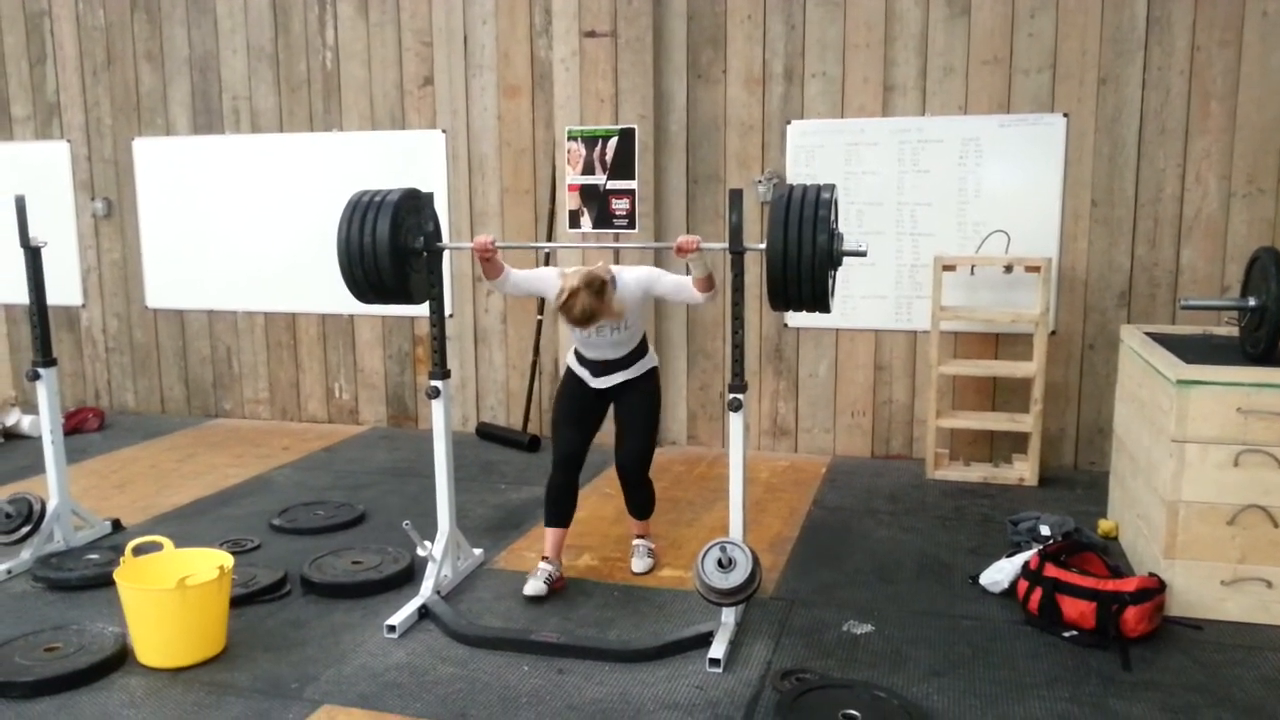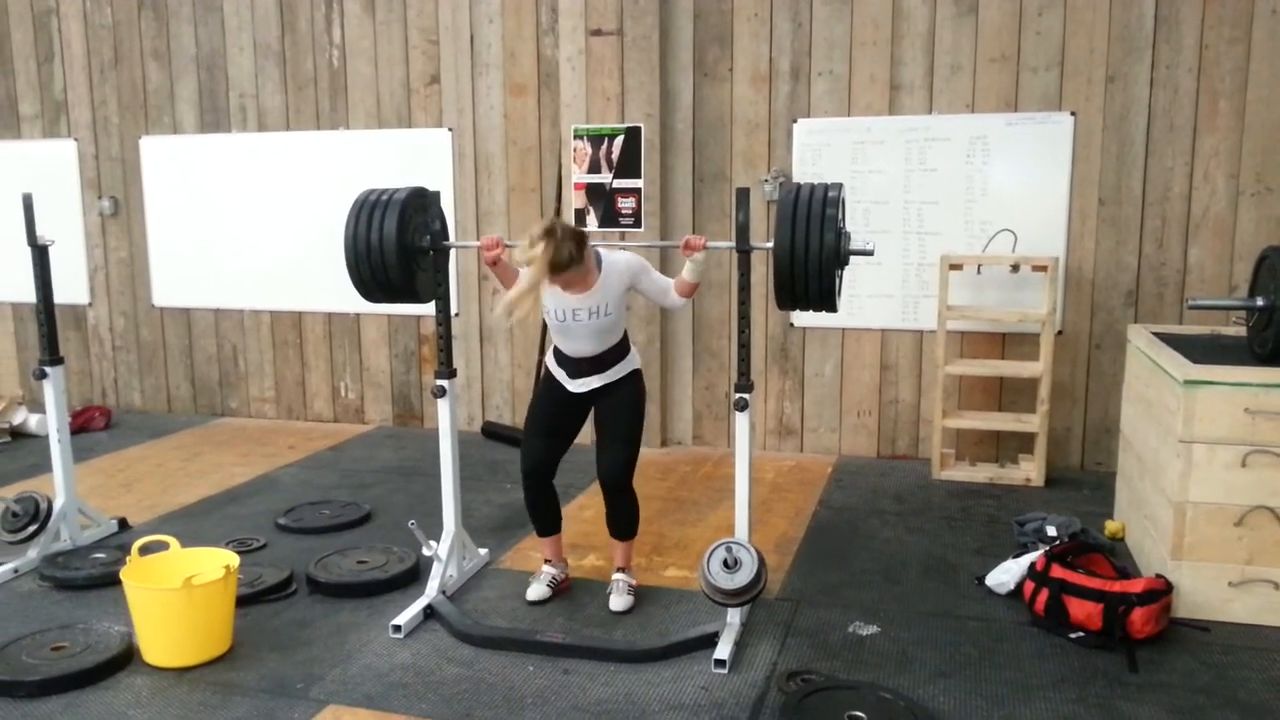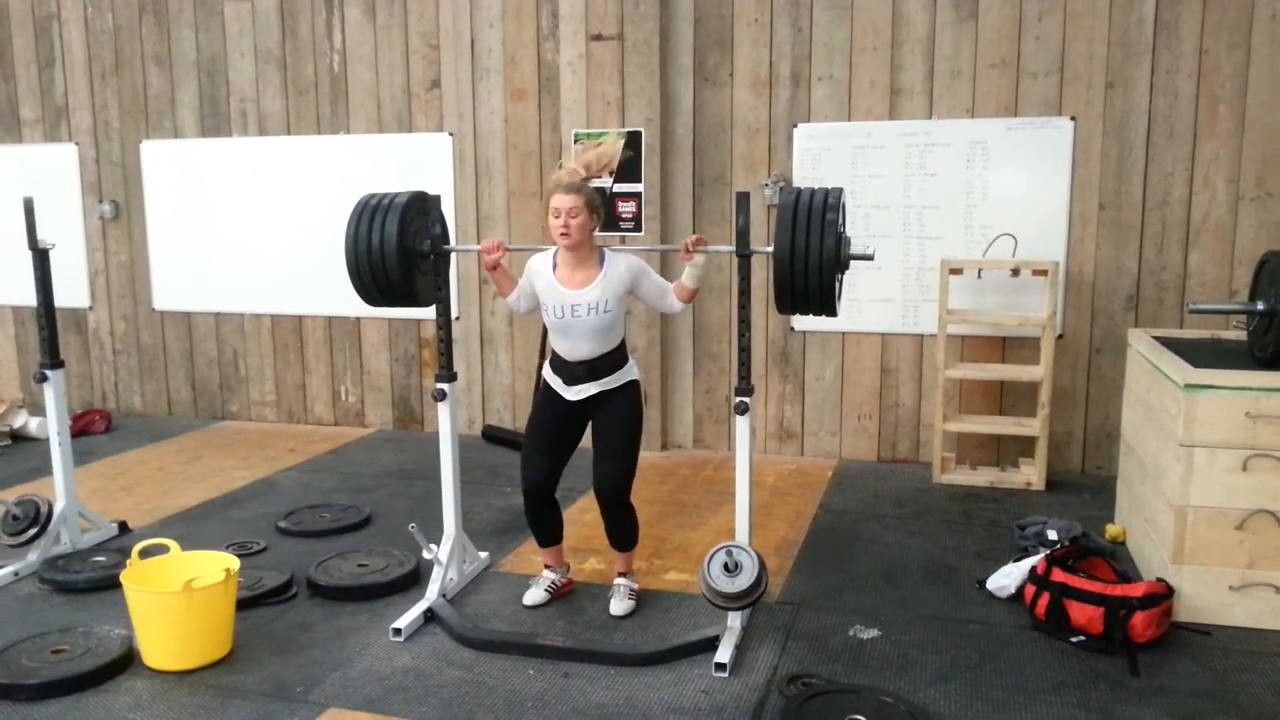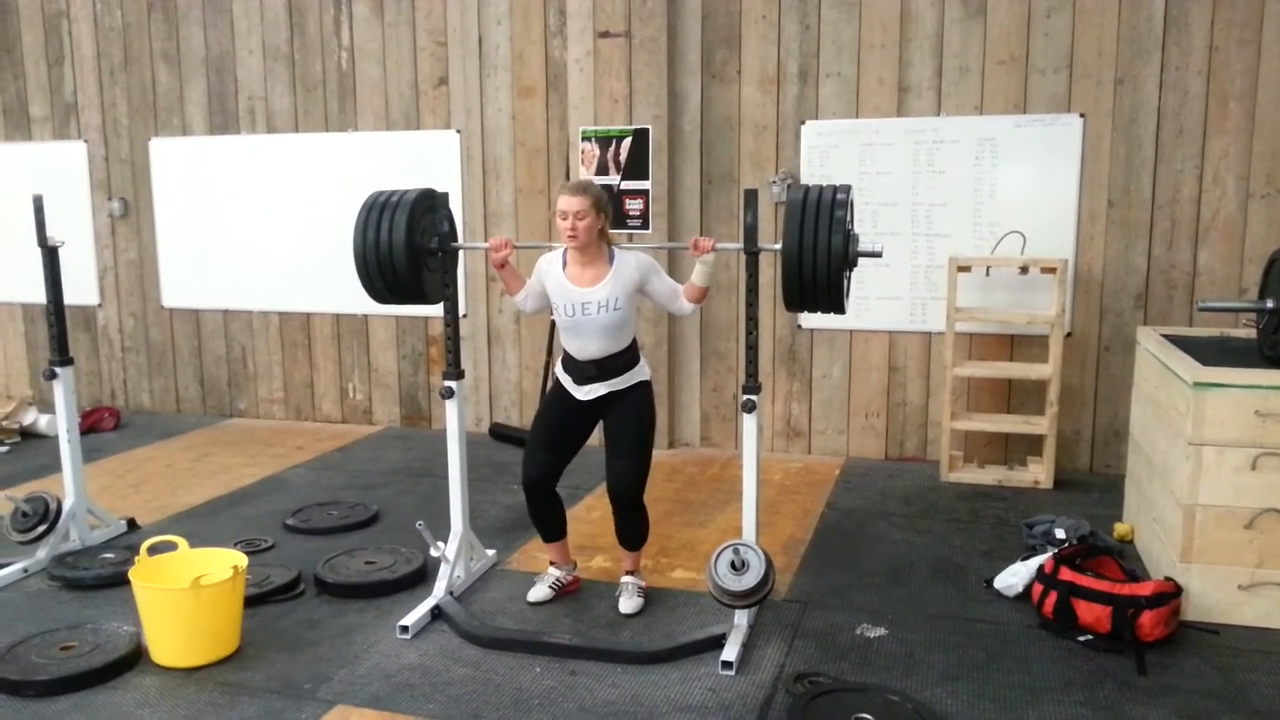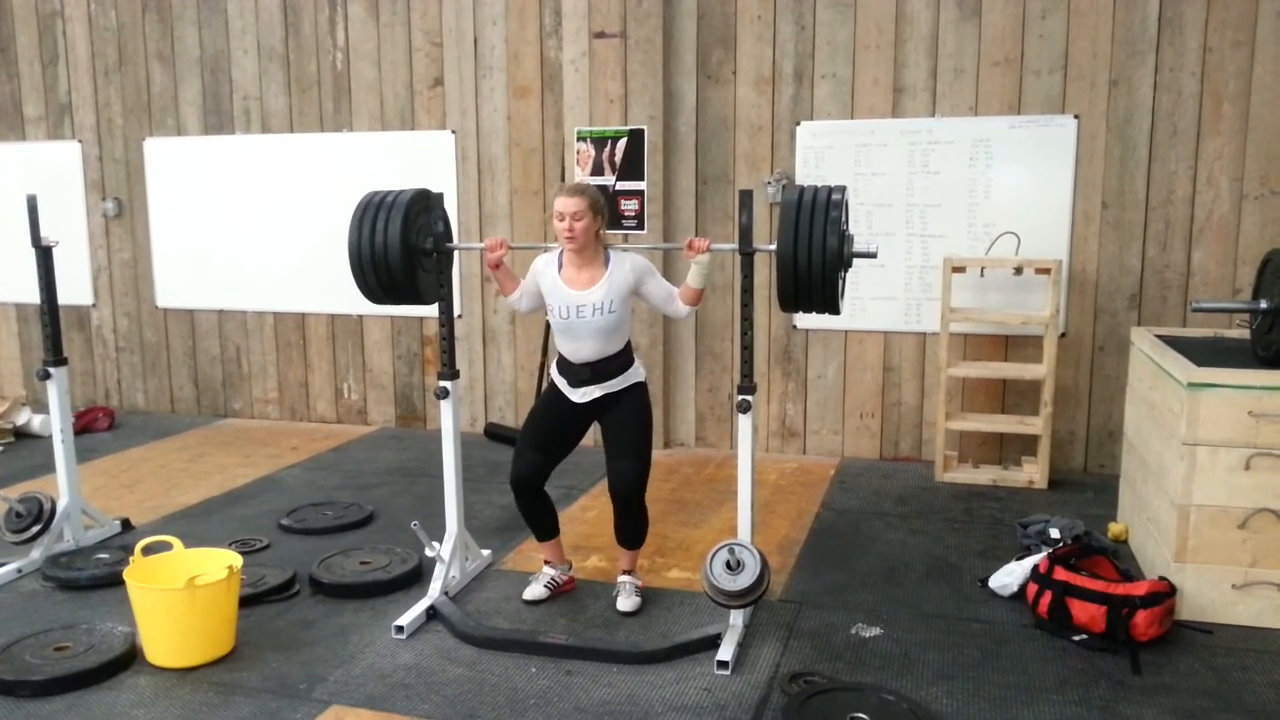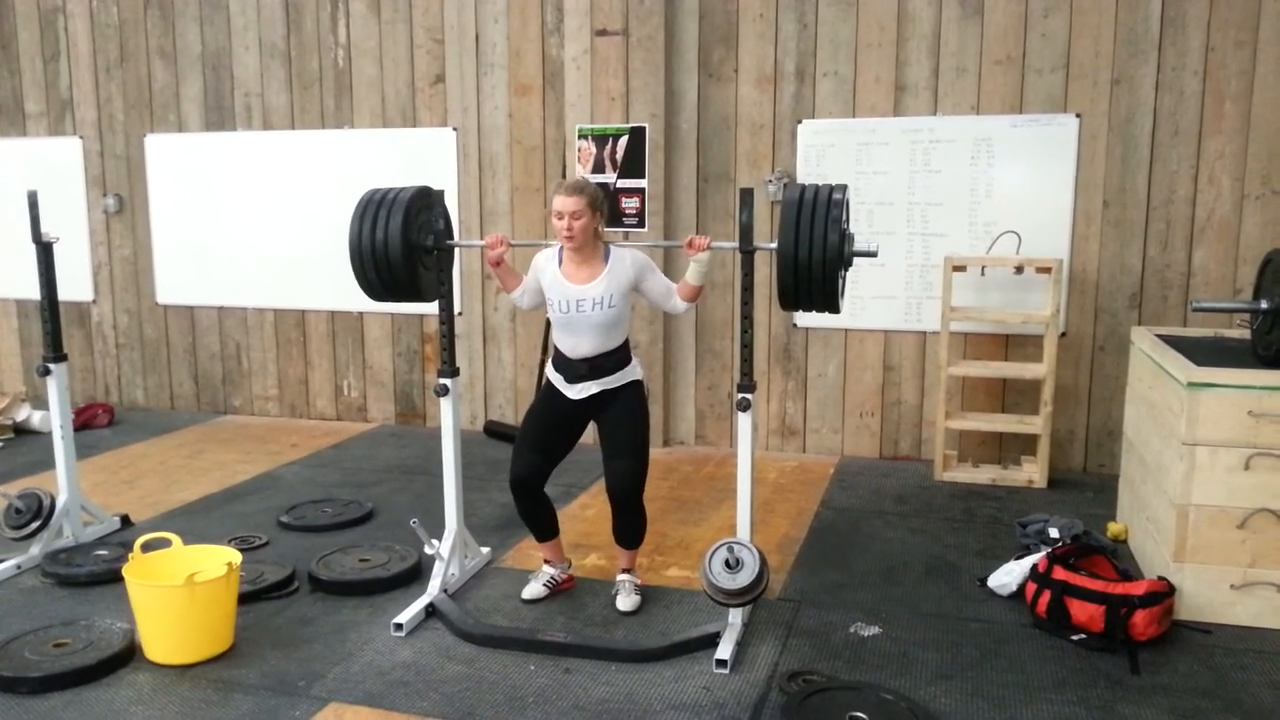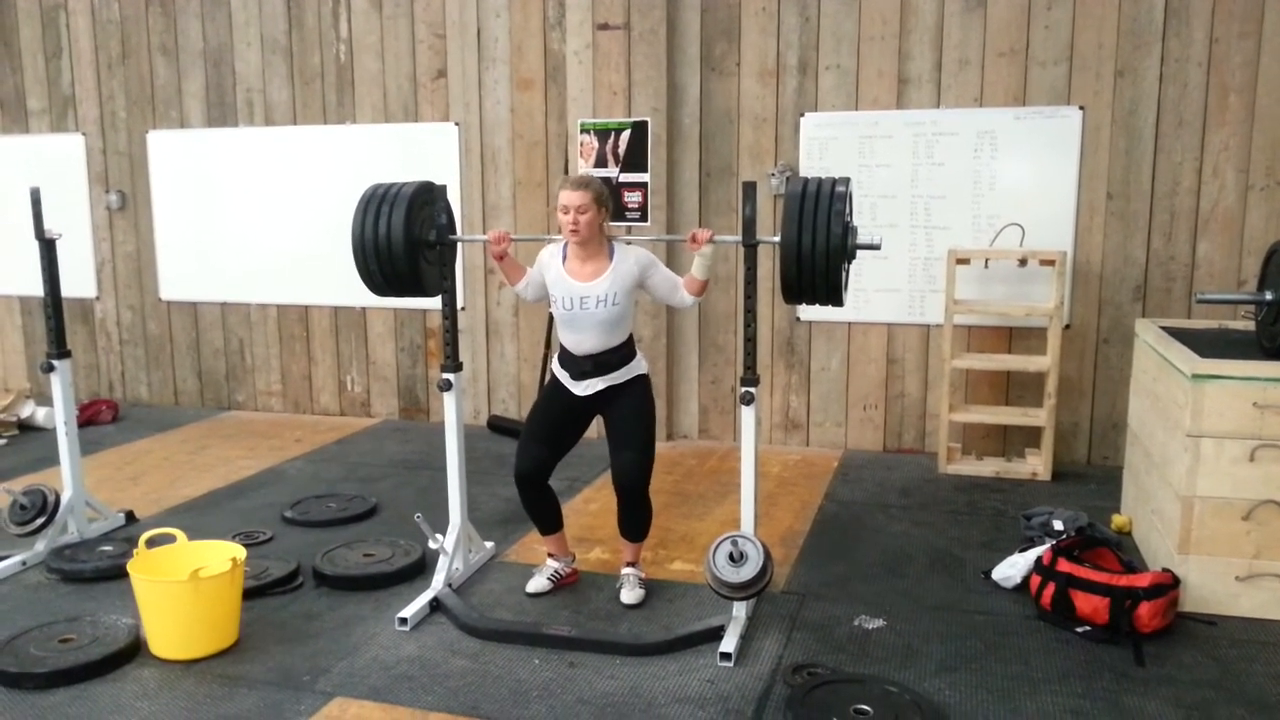
dt=0.4s
person 1, frame 1
left shoulder: (636, 281)
right shoulder: (554, 284)
left elbow: (701, 292)
right elbow: (505, 280)
left wrist: (696, 260)
right wrist: (487, 259)
left hip: (634, 377)
right hip: (582, 376)
left knee: (632, 465)
right knee: (564, 462)
left ankle: (642, 539)
right ankle: (550, 563)
person 1, frame 2
left shoulder: (622, 264)
right shoulder: (536, 274)
left elbow: (672, 295)
right elbow: (517, 293)
left wrist: (693, 265)
right wrist: (497, 264)
left hip: (616, 379)
right hip: (561, 377)
left knee: (615, 477)
right knee: (534, 468)
left ankle: (622, 574)
right ankle: (554, 567)
person 1, frame 3
left shoulder: (623, 267)
right shoulder: (539, 266)
left elbow: (674, 302)
right elbow: (520, 302)
left wrist: (694, 267)
right wrist: (494, 269)
left hip: (614, 388)
right hip: (559, 386)
left knee: (611, 489)
right knee: (534, 485)
left ankle: (624, 578)
right ankle: (555, 573)
person 1, frame 4
left shoulder: (633, 265)
right shoulder: (549, 265)
left elbow: (684, 303)
right elbow: (528, 302)
left wrist: (703, 266)
right wrist: (502, 266)
left hip: (626, 387)
right hip: (571, 384)
left knee: (625, 491)
right knee: (535, 478)
left ankle: (631, 577)
right ankle: (561, 570)
person 1, frame 5
left shoulder: (629, 267)
right shoulder: (544, 266)
left elbow: (679, 306)
right elbow: (522, 302)
left wrist: (699, 267)
right wrist: (497, 266)
left hip: (621, 389)
right hip: (566, 386)
left knee: (627, 489)
right knee: (523, 477)
left ankle: (628, 576)
right ankle: (556, 568)
person 1, frame 6
left shoulder: (628, 262)
right shoulder: (545, 262)
left elbow: (678, 302)
right elbow: (524, 299)
left wrist: (697, 264)
right wrist: (498, 263)
left hip: (618, 387)
right hip: (562, 384)
left knee: (624, 489)
right knee: (523, 478)
left ankle: (626, 575)
right ankle: (555, 567)
person 1, frame 7
left shoulder: (633, 261)
right shoulder: (549, 258)
left elbow: (685, 296)
right elbow: (529, 290)
left wrist: (702, 259)
right wrist: (501, 257)
left hip: (623, 381)
right hip: (567, 378)
left knee: (631, 482)
right knee: (527, 472)
left ankle: (631, 569)
right ankle: (559, 561)
